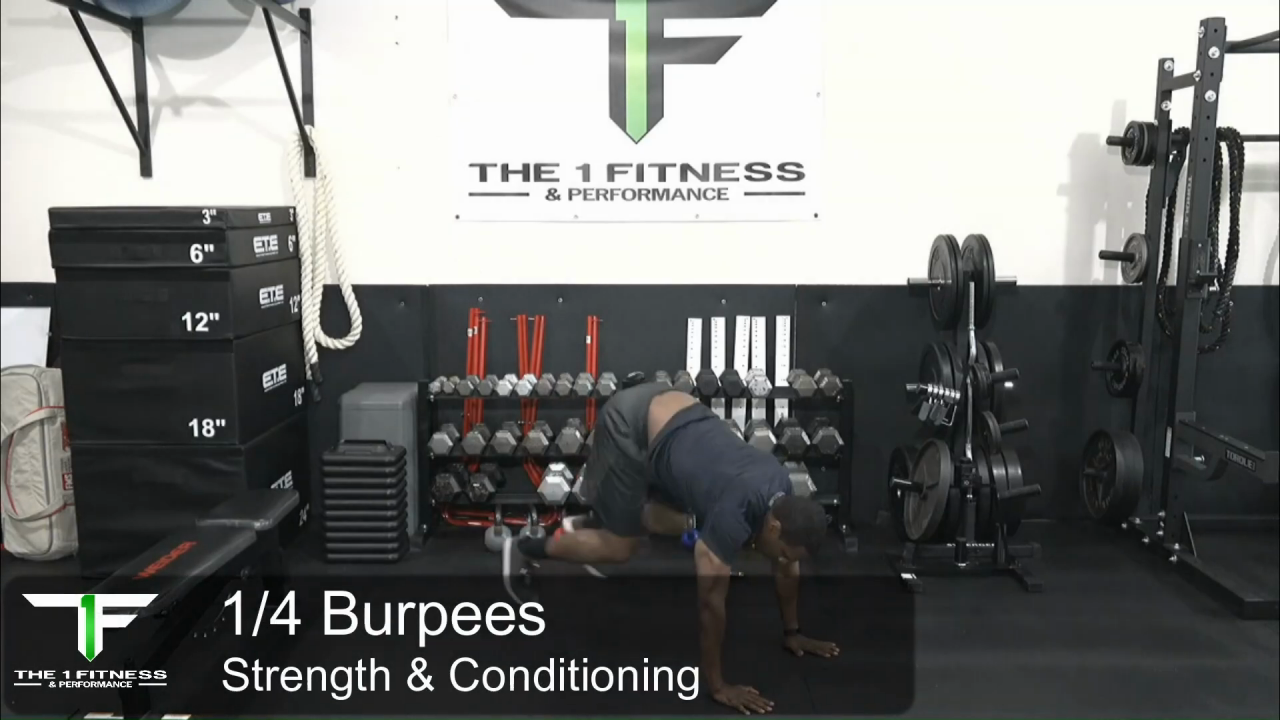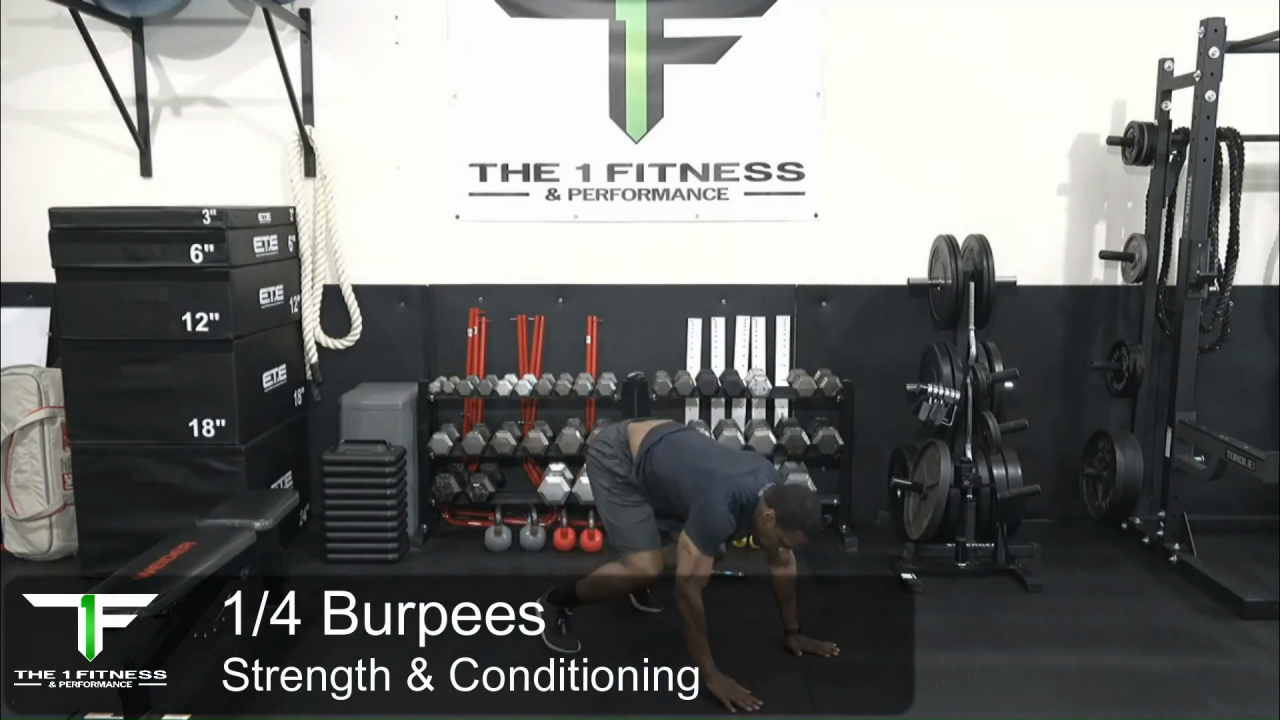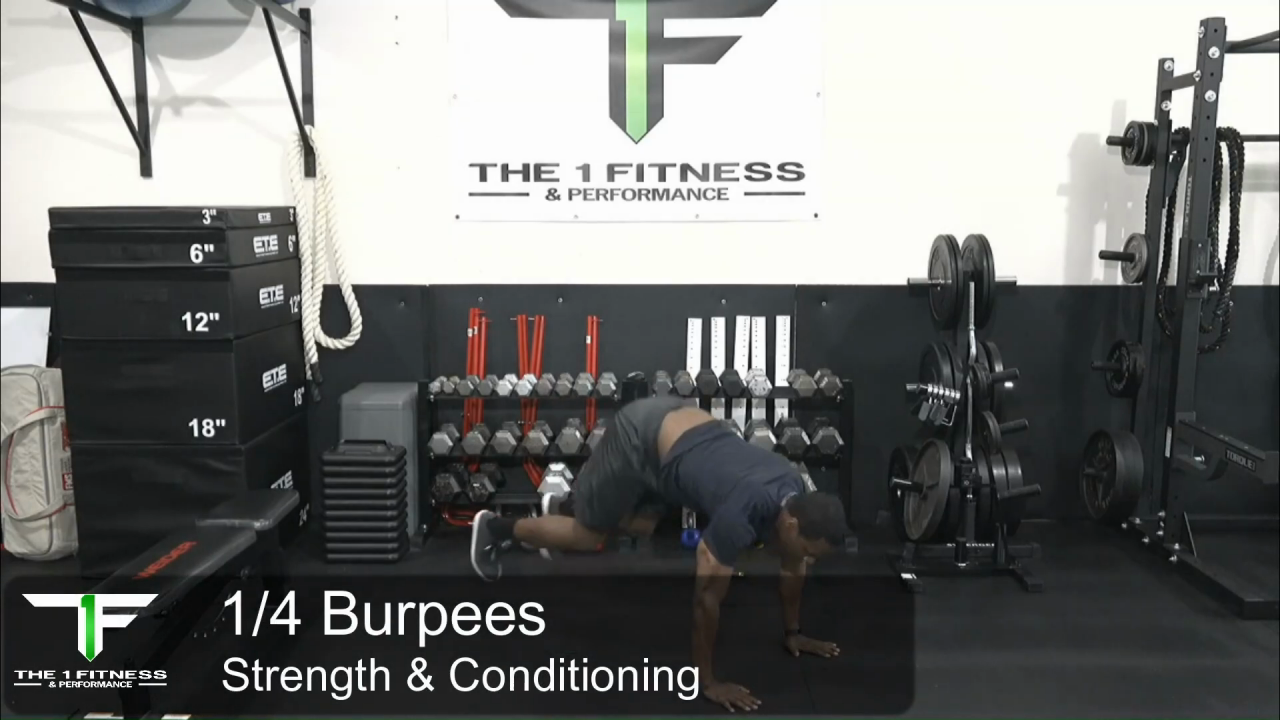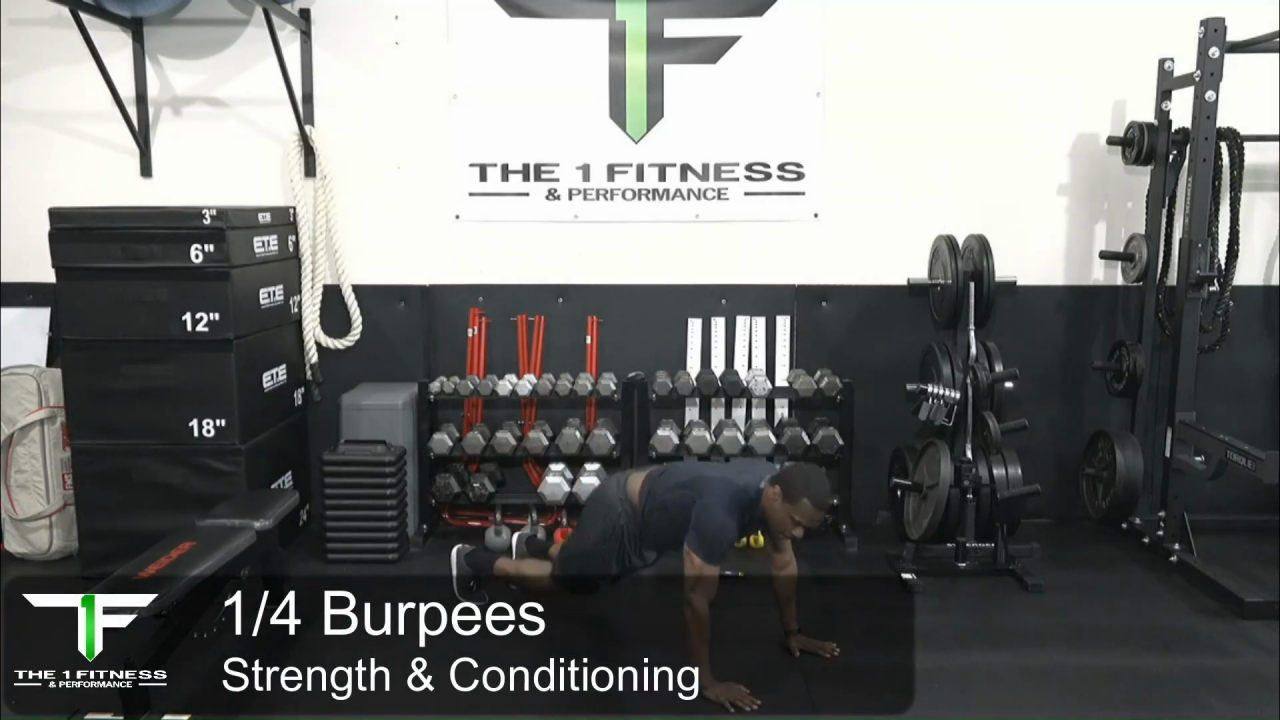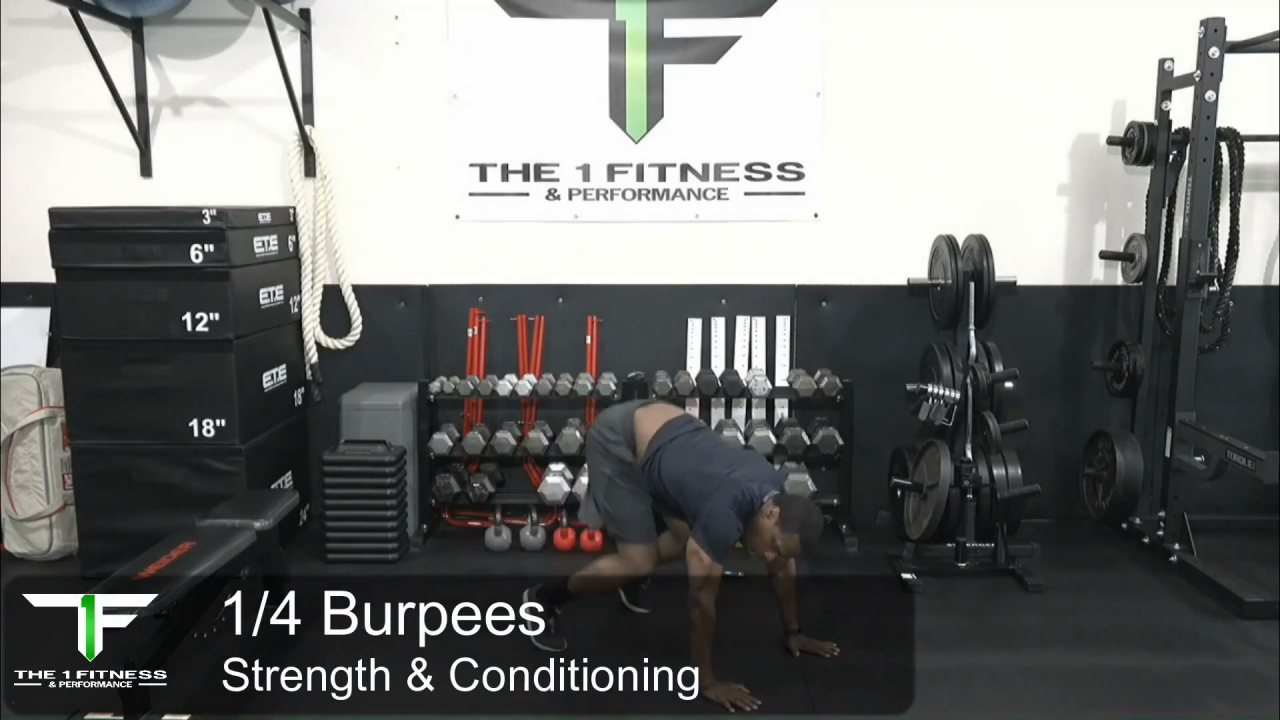
dt=0.4s
person 1, frame 1
left shoulder: (781, 494)
right shoulder: (733, 514)
left elbow: (787, 566)
right elbow: (712, 599)
left wrist: (792, 633)
right wrist: (717, 686)
right hip: (630, 426)
left knee: (672, 521)
right knee: (620, 548)
left ankle: (585, 528)
right ankle: (528, 549)
person 1, frame 2
left shoulder: (773, 491)
right shoulder: (721, 507)
left elbow: (783, 565)
right elbow: (688, 592)
left wrist: (793, 634)
right wrist: (711, 676)
left hip: (658, 441)
right hip: (617, 454)
left knee: (701, 550)
right knee: (644, 568)
left ankle: (631, 584)
right ankle: (556, 603)
person 1, frame 3
left shoulder: (794, 495)
right shoulder: (740, 515)
left elbow: (792, 566)
right elbow: (708, 598)
left wrist: (793, 631)
right wrist: (708, 681)
left hip: (676, 417)
right hip: (643, 435)
left knee: (639, 524)
right knee: (590, 536)
left ankle: (562, 507)
right ankle: (494, 528)
person 1, frame 4
left shoulder: (775, 486)
right shoulder: (722, 512)
left elbow: (781, 563)
right elbow: (697, 600)
left wrist: (793, 633)
right wrist: (708, 680)
left hip: (640, 500)
right hip: (622, 511)
left knee: (581, 565)
right knee: (564, 581)
left ankle: (531, 546)
right ankle: (473, 560)
person 1, frame 5
left shoulder: (776, 495)
right shoulder: (725, 512)
left elbow: (783, 567)
right elbow: (702, 598)
left wrist: (793, 633)
right wrist: (707, 682)
left hip: (659, 424)
right hip: (619, 439)
left knee: (694, 538)
right knee: (638, 565)
right ankle: (544, 598)
